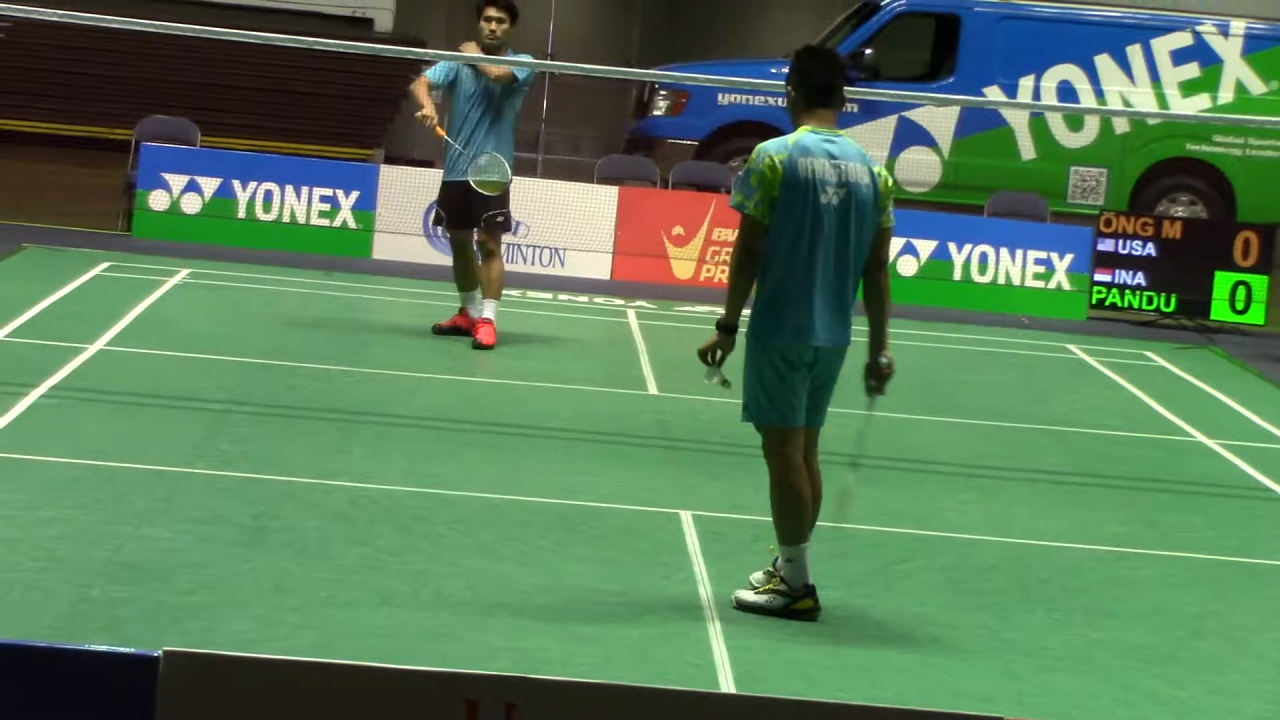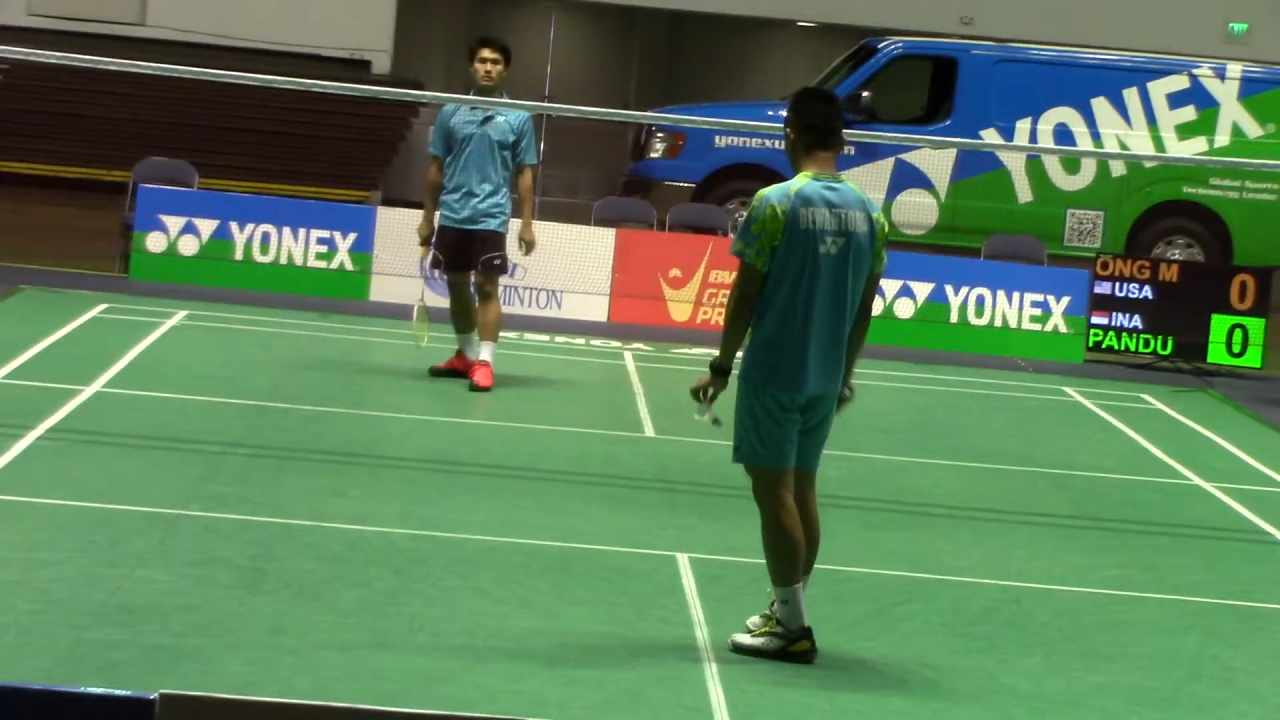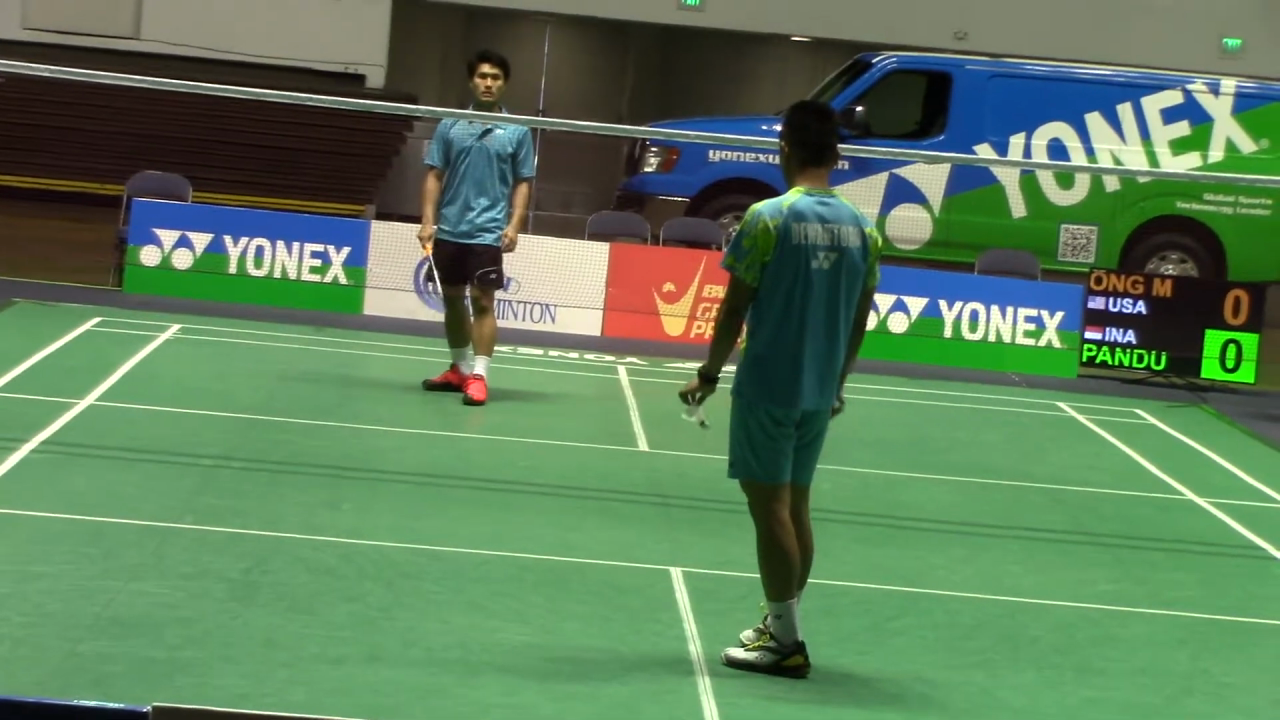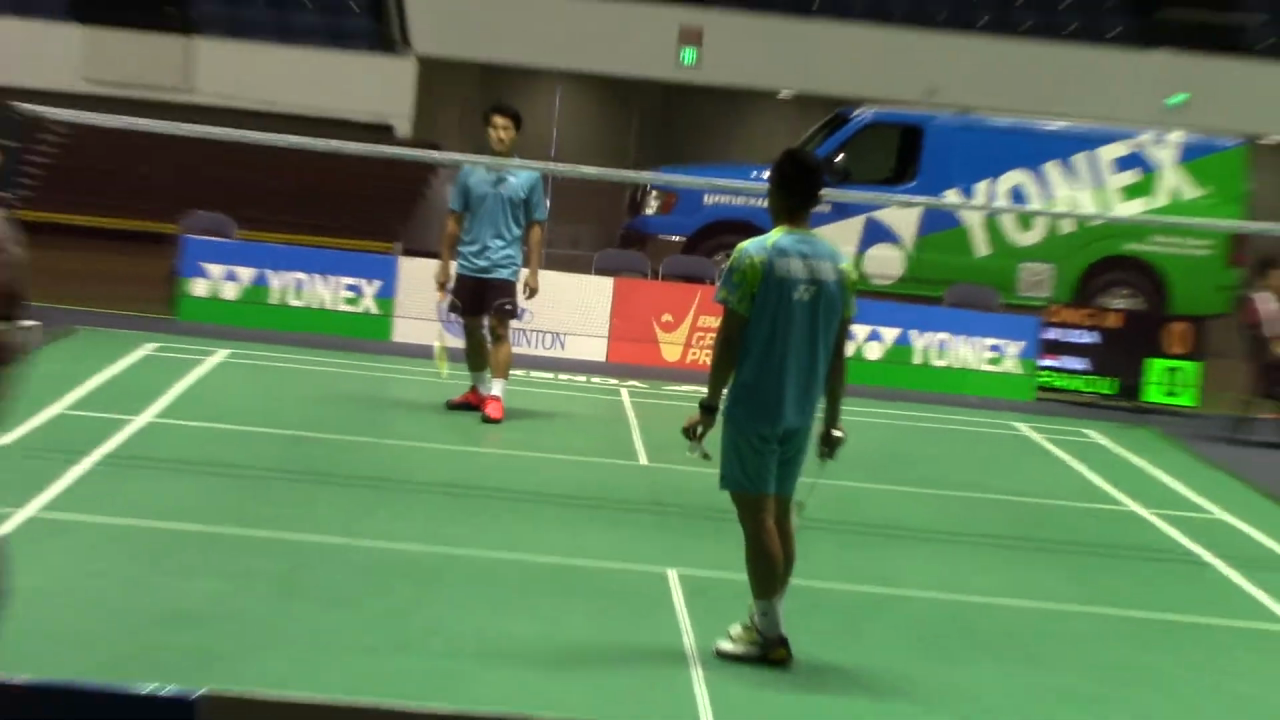
dt=0.7s
person 1, frame 1
left shoulder: (774, 155)
right shoulder: (871, 169)
left elbow: (749, 251)
right elbow: (877, 266)
left wrist: (728, 325)
right wrist: (879, 346)
left hip: (780, 329)
right hip: (833, 335)
left knee: (783, 450)
right knee: (805, 449)
left ankle: (795, 586)
right ankle: (788, 567)
person 1, frame 2
left shoulder: (775, 201)
right shoulder: (869, 214)
left elbow: (746, 295)
right elbow: (863, 308)
left wrist: (721, 365)
left hip: (773, 373)
right hip: (824, 379)
left knee: (774, 492)
right knee: (801, 491)
left ankle: (792, 627)
right ankle: (786, 611)
person 1, frame 3
left shoulder: (768, 216)
right shoulder: (861, 228)
left elbow: (735, 308)
right elbow: (858, 320)
left wrist: (709, 373)
left hip: (768, 387)
right hip: (817, 391)
left knee: (770, 507)
right knee: (795, 506)
left ankle: (786, 641)
right ankle: (779, 625)
person 1, frame 4
left shoulder: (753, 254)
right shoulder: (837, 264)
left elbow: (730, 339)
right elbow: (837, 351)
left wrist: (709, 404)
right wrist: (832, 419)
left hip: (754, 409)
right hip: (800, 413)
left knee: (756, 515)
right knee: (779, 516)
left ankle: (769, 635)
right ankle: (766, 623)
person 2, frame 1
left shoulder: (522, 64)
right shoulder: (457, 62)
left elbow: (496, 73)
right elbow: (419, 83)
left wrist: (474, 54)
right wrist: (427, 104)
right hip: (456, 170)
left knee: (489, 245)
right knee: (459, 242)
left ankle: (487, 320)
right ankle: (469, 313)
person 2, frame 2
left shoulder: (519, 117)
right shoulder: (451, 112)
left elbow: (525, 172)
right elbow: (436, 167)
left wrist: (526, 223)
right wrist: (427, 218)
left hip: (489, 218)
right hip: (451, 217)
left knee: (487, 287)
right knee: (457, 286)
left ankle: (485, 362)
right ankle: (465, 355)
person 2, frame 3
left shoulder: (518, 131)
right shoulder: (449, 126)
left elbow: (522, 184)
right elbow: (434, 176)
left wrist: (513, 226)
right wrist: (428, 222)
left hip: (488, 232)
right hip: (449, 230)
left knee: (482, 301)
right knee: (452, 299)
left ankle: (479, 376)
right ankle: (459, 369)
person 2, frame 4
left shoulder: (529, 178)
right shoulder: (469, 172)
left elbow: (535, 228)
right elbow: (455, 221)
left wrist: (533, 272)
right wrist: (444, 265)
left hip: (503, 268)
right hip: (468, 267)
left knee: (499, 330)
right knee: (472, 328)
left ankle: (496, 397)
right ankle: (478, 390)
